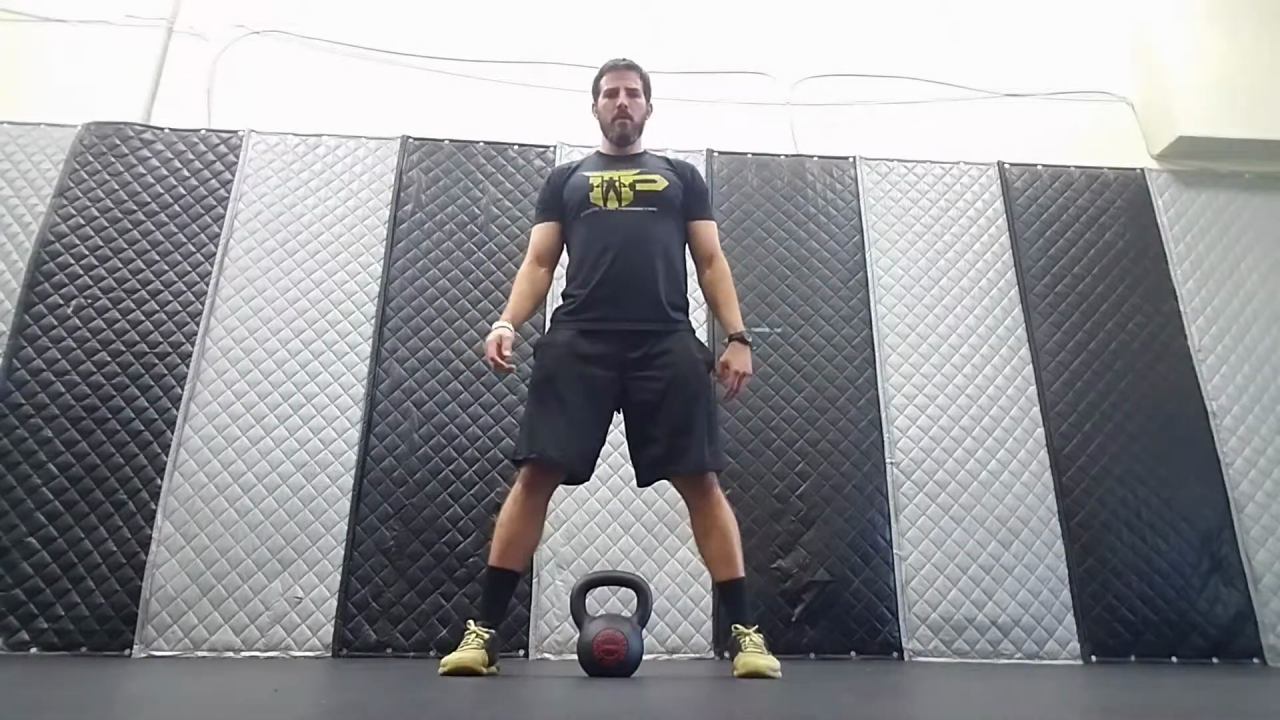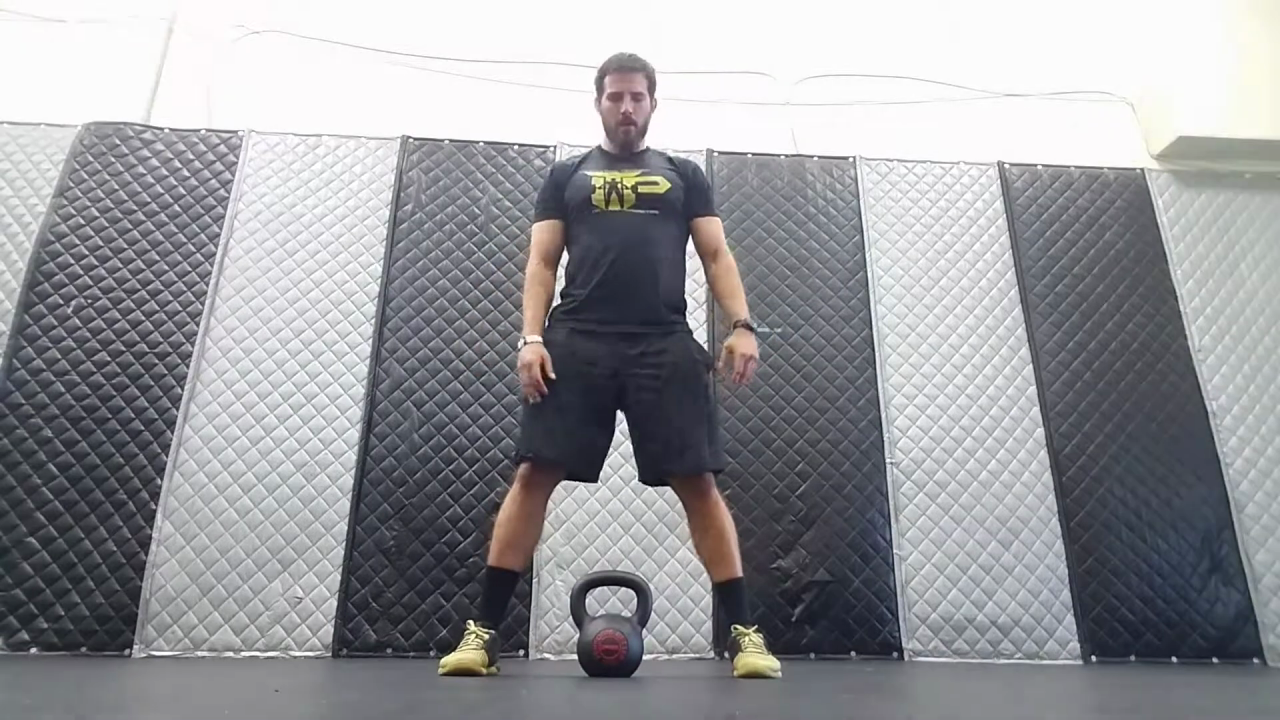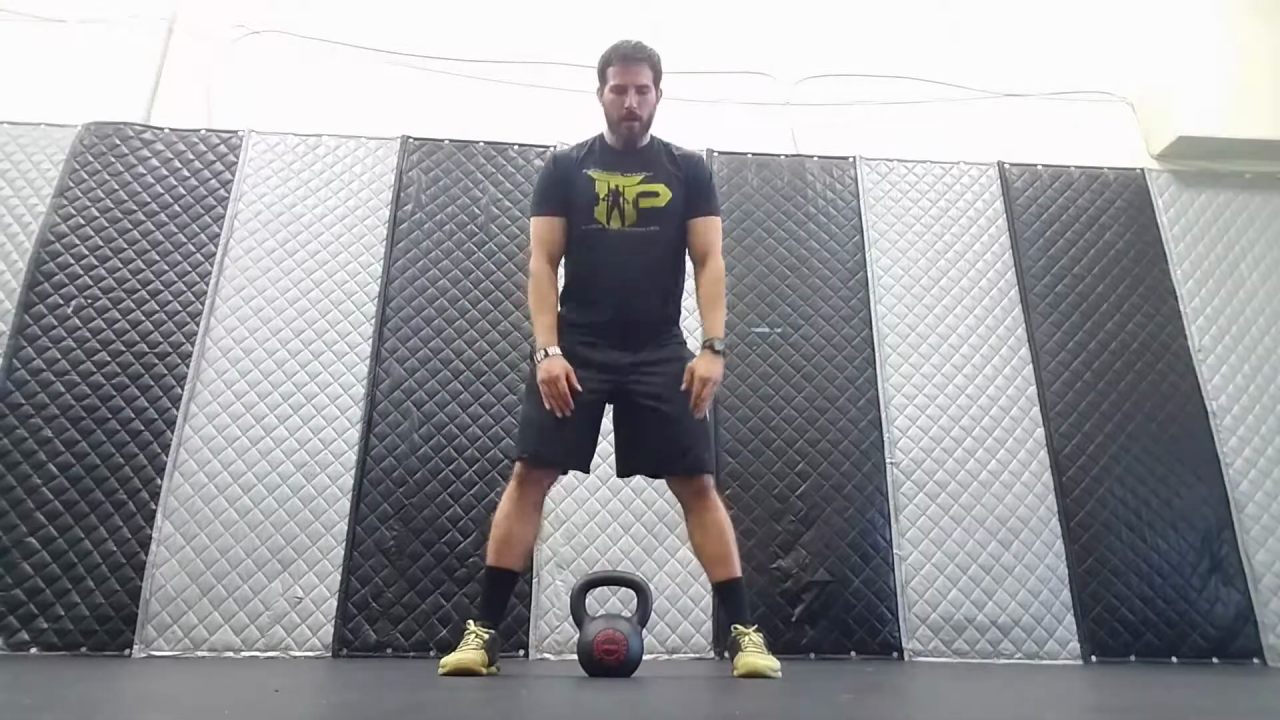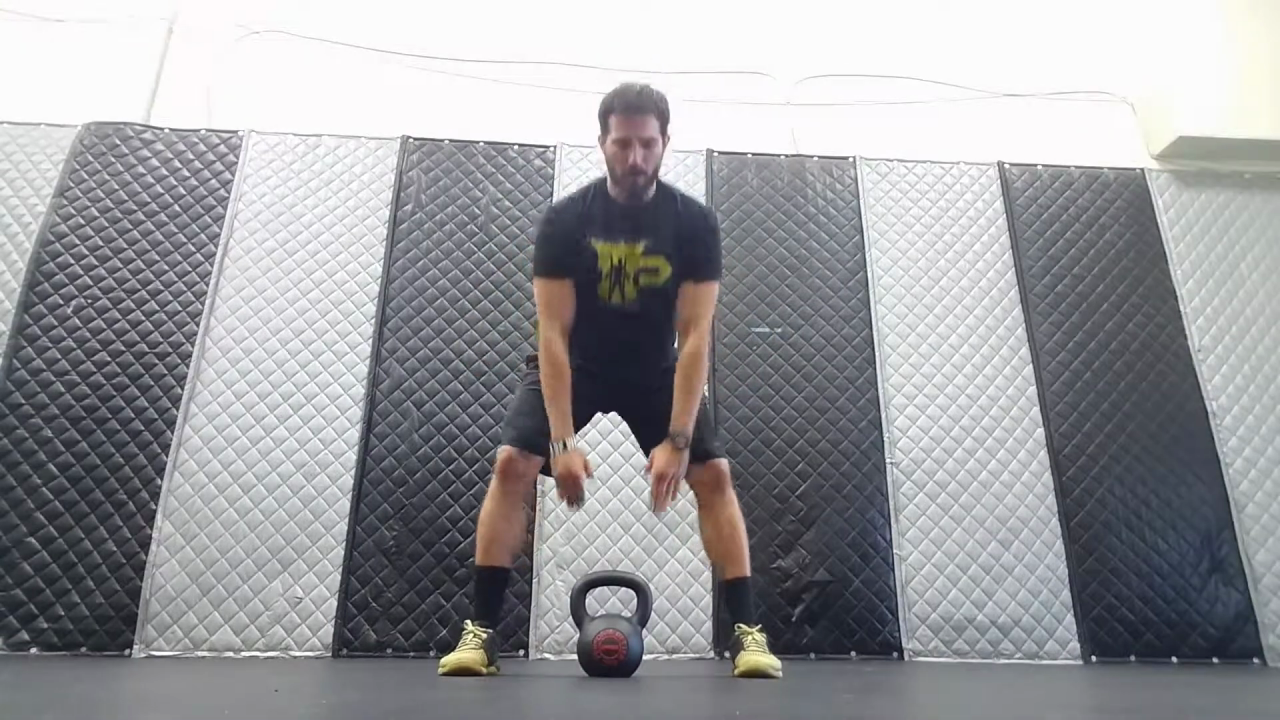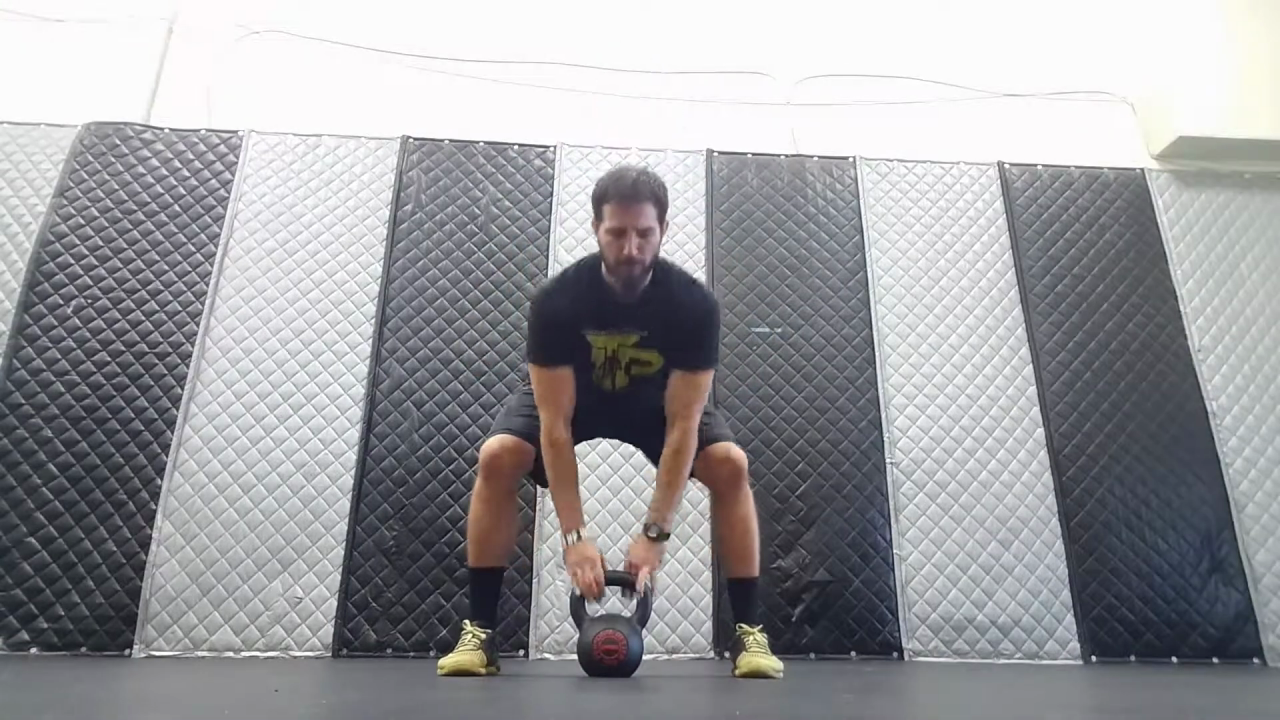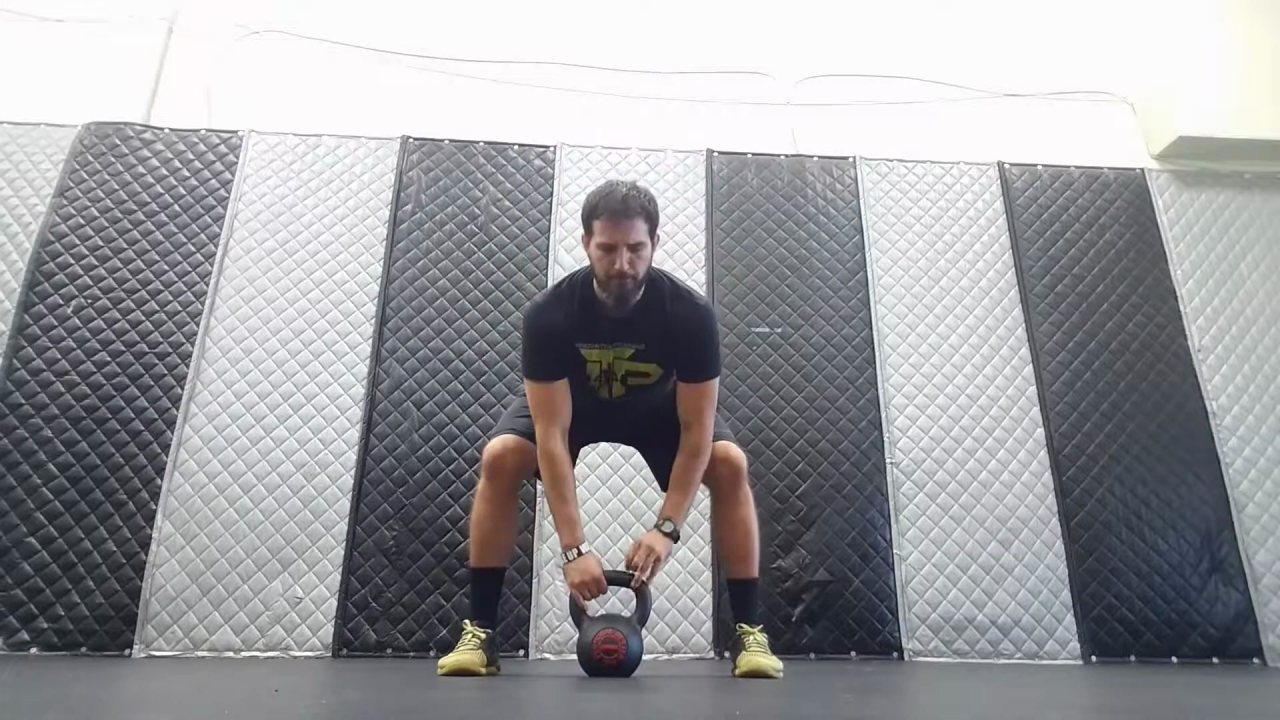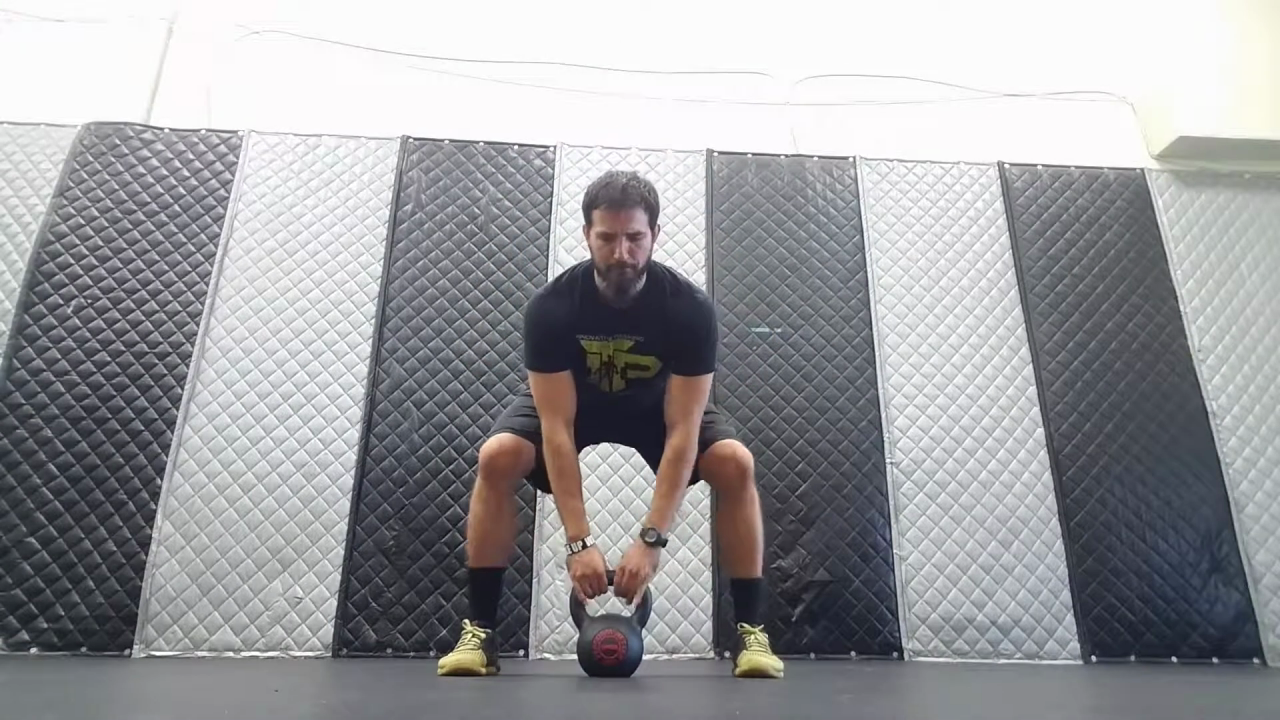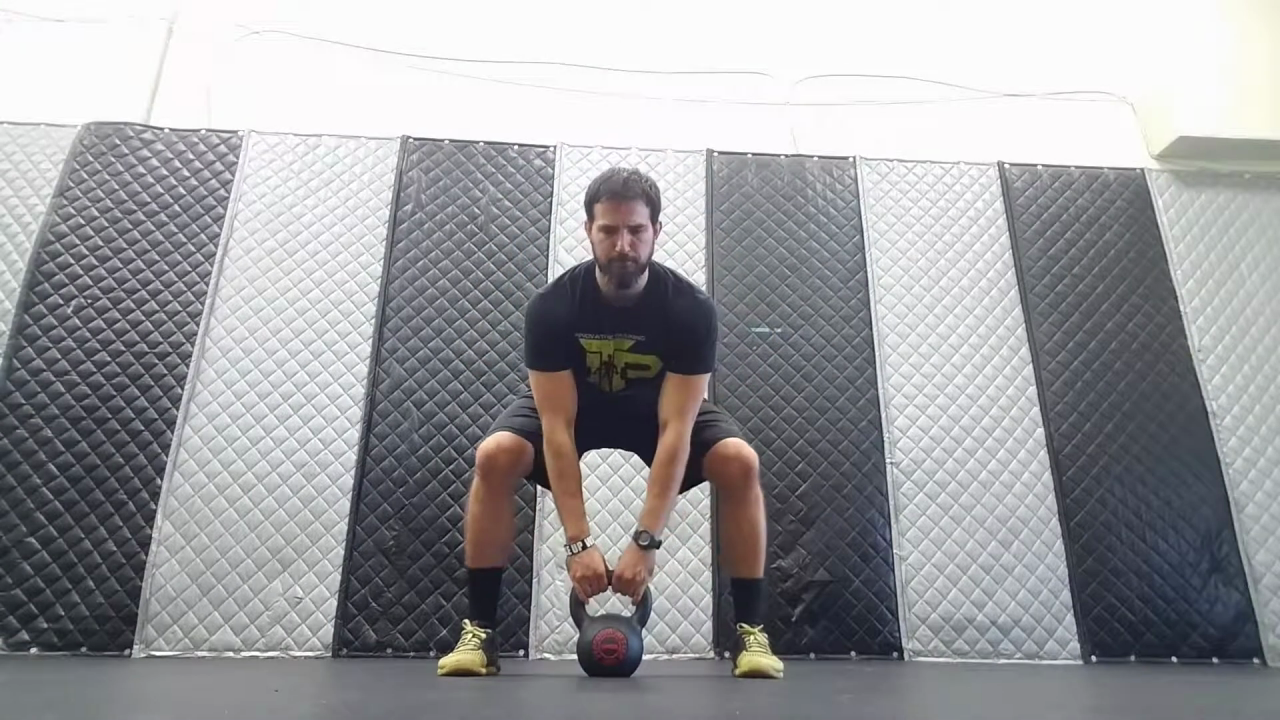
dt=0.2s
person 1, frame 1
left shoulder: (681, 175)
right shoulder: (566, 178)
left elbow: (711, 261)
right elbow: (538, 262)
left wrist: (737, 336)
right wrist: (505, 322)
left hip: (667, 344)
right hip: (578, 343)
left knee: (701, 481)
right knee: (537, 474)
left ankle: (743, 631)
right ankle: (483, 630)
person 1, frame 2
left shoulder: (684, 174)
right shoulder: (566, 174)
left elbow: (717, 255)
right elbow: (542, 262)
left wrist: (741, 325)
right wrist: (531, 336)
left hip: (664, 346)
right hip: (577, 343)
left knee: (698, 483)
right knee: (535, 475)
left ankle: (743, 631)
right ankle: (483, 631)
person 1, frame 3
left shoulder: (687, 170)
right shoulder: (565, 167)
left elbow: (709, 261)
right elbow: (542, 262)
left wrist: (712, 347)
right wrist: (548, 349)
left hip: (659, 352)
right hip: (576, 347)
left knee: (696, 484)
right knee: (530, 475)
left ankle: (743, 631)
right ankle: (483, 631)
person 1, frame 4
left shoulder: (694, 222)
right shoulder: (565, 220)
left elbow: (695, 335)
right elbow: (553, 333)
left wrist: (676, 440)
right wrist: (563, 439)
left hip: (655, 368)
right hip: (575, 366)
left knee: (714, 475)
right knee: (512, 465)
left ankle: (747, 631)
right ankle: (481, 630)
person 1, frame 5
left shoulder: (693, 304)
right shoulder: (557, 301)
left elbow: (682, 424)
right elbow: (555, 424)
left wrist: (654, 534)
right wrist: (575, 537)
left hip: (655, 404)
right hip: (570, 402)
left knee: (731, 466)
right knee: (497, 459)
left ankle: (749, 632)
right ankle: (479, 631)
person 1, frame 6
left shoulder: (690, 315)
right shoulder: (549, 314)
left elbow: (696, 431)
right elbow: (552, 438)
left wrist: (667, 527)
right wrist: (573, 548)
left hip: (656, 406)
right hip: (566, 404)
left knee: (730, 464)
right knee: (500, 458)
left ankle: (748, 631)
right ankle: (480, 631)
person 1, frame 7
left shoulder: (690, 309)
right shoulder: (550, 307)
left elbow: (682, 431)
right elbow: (557, 429)
left wrist: (650, 540)
right wrist: (579, 542)
left hip: (656, 404)
right hip: (569, 401)
left knee: (735, 463)
right knee: (498, 457)
left ankle: (750, 631)
right ankle: (479, 632)
person 1, frame 8
left shoulder: (691, 309)
right shoulder: (551, 307)
left elbow: (675, 430)
right elbow: (558, 429)
left wrist: (645, 541)
right wrist: (578, 542)
left hip: (657, 409)
right hip: (571, 405)
left knee: (740, 462)
right knee: (495, 456)
left ankle: (749, 631)
right ankle: (479, 631)
